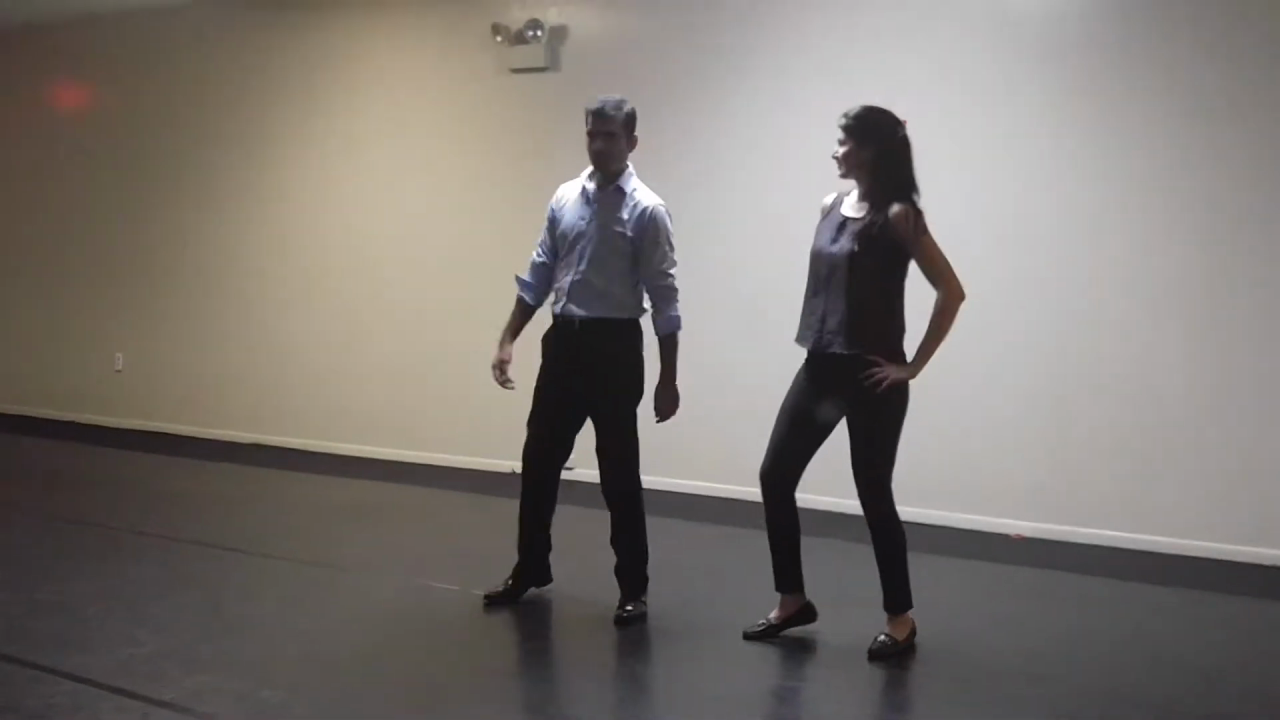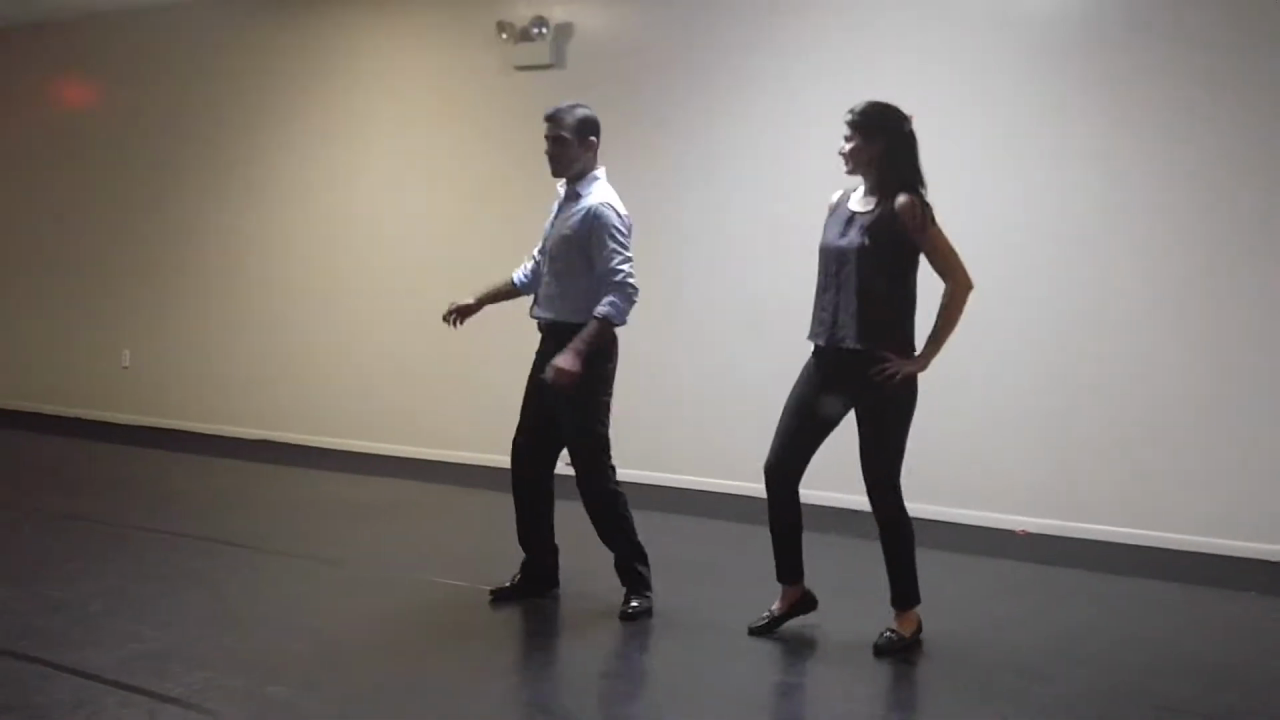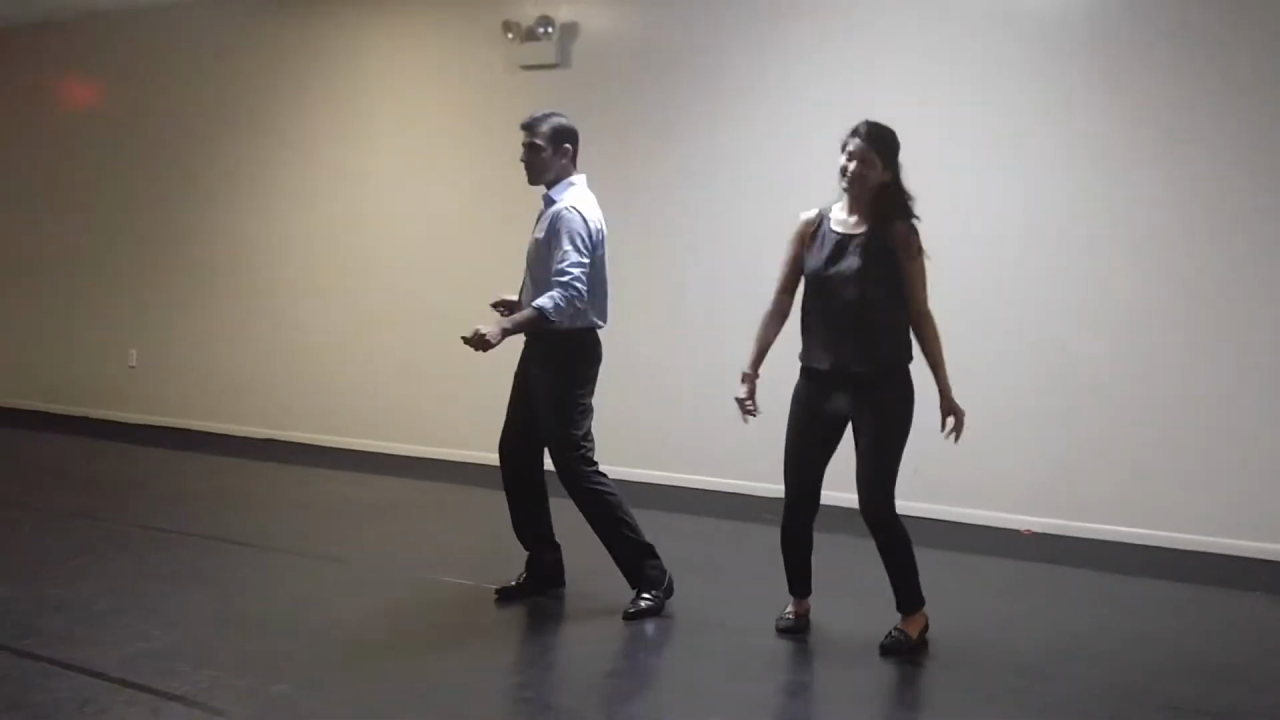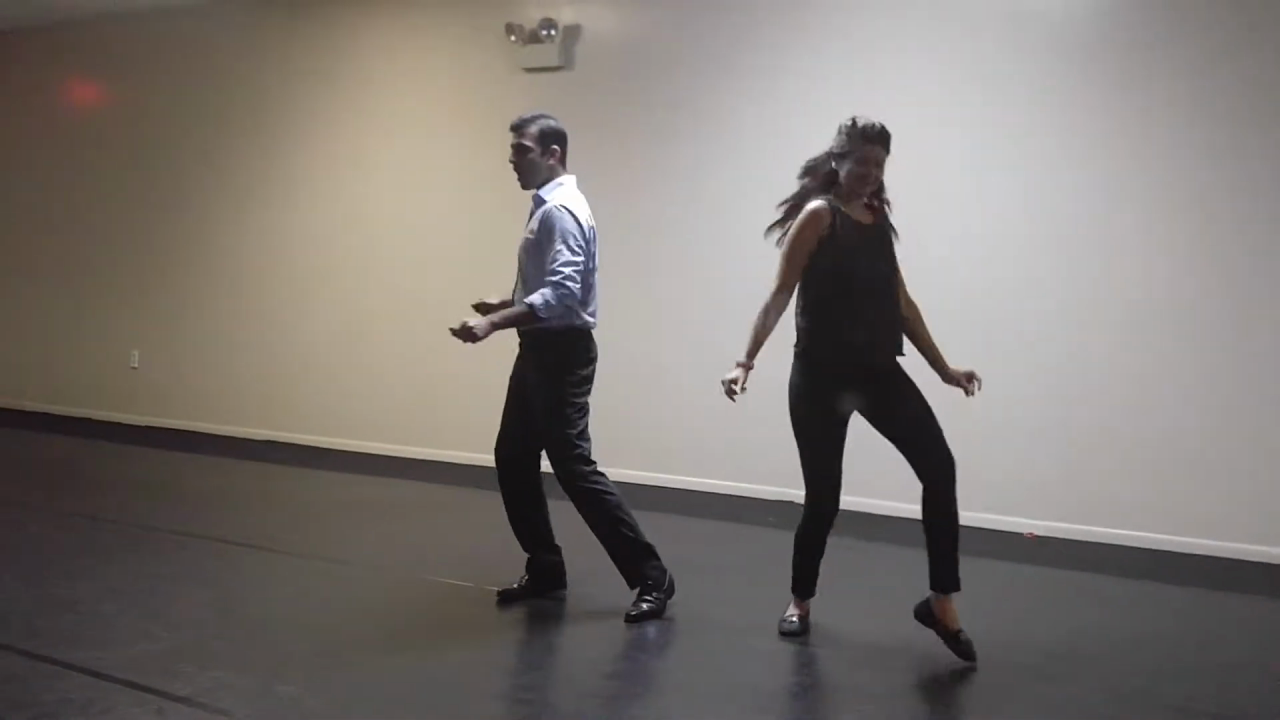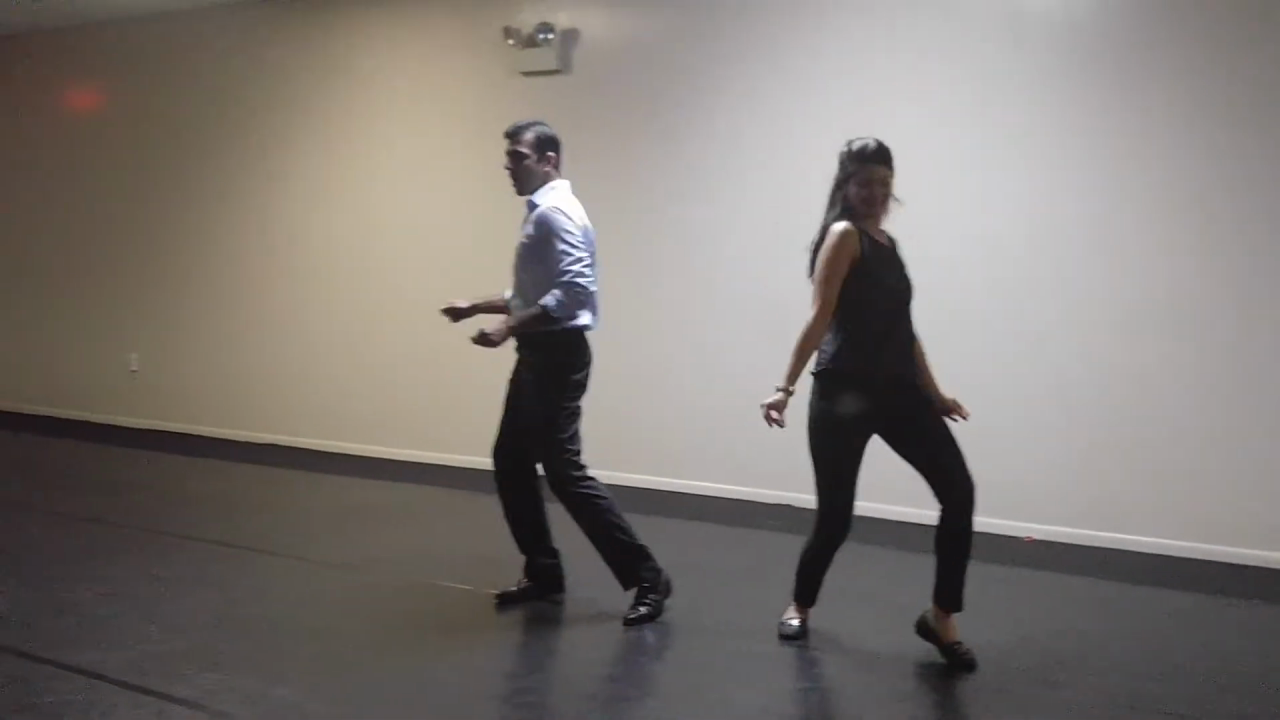
dt=0.3s
person 1, frame 1
left shoulder: (898, 215)
right shoulder: (831, 206)
left elbow: (951, 292)
left wrist: (914, 365)
left hip: (872, 375)
right hip: (820, 368)
left knee: (874, 496)
right knee: (774, 476)
left ankle: (899, 618)
right ankle: (792, 601)
person 1, frame 2
left shoulder: (906, 207)
right shoulder: (839, 203)
left elbow: (959, 282)
left wrist: (925, 355)
left hip: (880, 368)
right hip: (828, 362)
left knee: (882, 491)
right knee: (779, 470)
left ankle: (906, 614)
right ankle: (792, 591)
person 1, frame 3
left shoulder: (897, 233)
right shoulder: (812, 224)
left elbow: (920, 315)
right elbow: (782, 303)
left wrist: (945, 392)
right wrist: (750, 371)
left hip: (883, 385)
right hip: (819, 381)
left knee: (875, 503)
right knee: (798, 501)
left ankle: (913, 615)
right ankle: (798, 601)
person 1, frame 4
left shoulder: (882, 223)
right shoulder: (816, 216)
left elbow: (899, 301)
right elbow: (780, 295)
left wrist: (941, 366)
right wrist: (746, 363)
left hip: (881, 371)
right hip: (821, 375)
left knee: (939, 470)
right knee: (822, 499)
left ankle: (941, 602)
right ankle: (799, 602)
person 1, frame 5
left shoulder: (889, 243)
right shoulder: (842, 236)
right elbow: (820, 317)
left wrist: (933, 393)
right wrist: (786, 387)
left hip: (898, 390)
right hip: (843, 390)
left knee: (959, 491)
right knee: (835, 518)
left ankle: (941, 617)
right ankle: (800, 606)
person 2, frame 1
left shoulder: (646, 210)
right shoulder: (564, 199)
left elbow: (664, 298)
right elbow: (537, 277)
left wrist: (668, 377)
right wrist: (507, 340)
left hip: (615, 347)
right hip: (562, 342)
left knee: (619, 471)
right knee: (540, 458)
left ankle: (633, 588)
right ankle: (530, 569)
person 2, frame 2
left shoulder: (603, 208)
right shoulder: (566, 202)
left elbow: (622, 292)
left wrist: (578, 352)
right wrist: (478, 300)
left hip: (583, 351)
right hip: (553, 346)
left knee: (591, 466)
right knee: (528, 458)
left ankle: (637, 580)
right ankle: (539, 569)
person 2, frame 3
left shoulder: (571, 211)
right shoulder: (557, 206)
left elbow: (570, 295)
left wrist: (505, 328)
right wrist: (519, 303)
left hip: (566, 353)
right hip: (543, 351)
left knee: (576, 467)
right knee: (517, 457)
left ankle: (649, 576)
right ankle: (544, 567)
person 2, frame 4
left shoulder: (560, 209)
right shoulder: (546, 207)
left elbow: (560, 294)
left wrist: (492, 323)
right wrist: (500, 305)
left hip: (562, 353)
right hip: (538, 351)
left knee: (575, 469)
right knee: (513, 458)
left ankle: (652, 578)
right ankle: (545, 569)
person 2, frame 5
left shoulder: (557, 212)
right shoulder: (539, 212)
left elbow: (573, 290)
left wrist: (508, 327)
right wrist: (479, 306)
left hip: (557, 355)
right hip: (536, 354)
left knee: (565, 471)
right knee: (510, 463)
left ankle: (647, 579)
right ankle: (543, 573)
